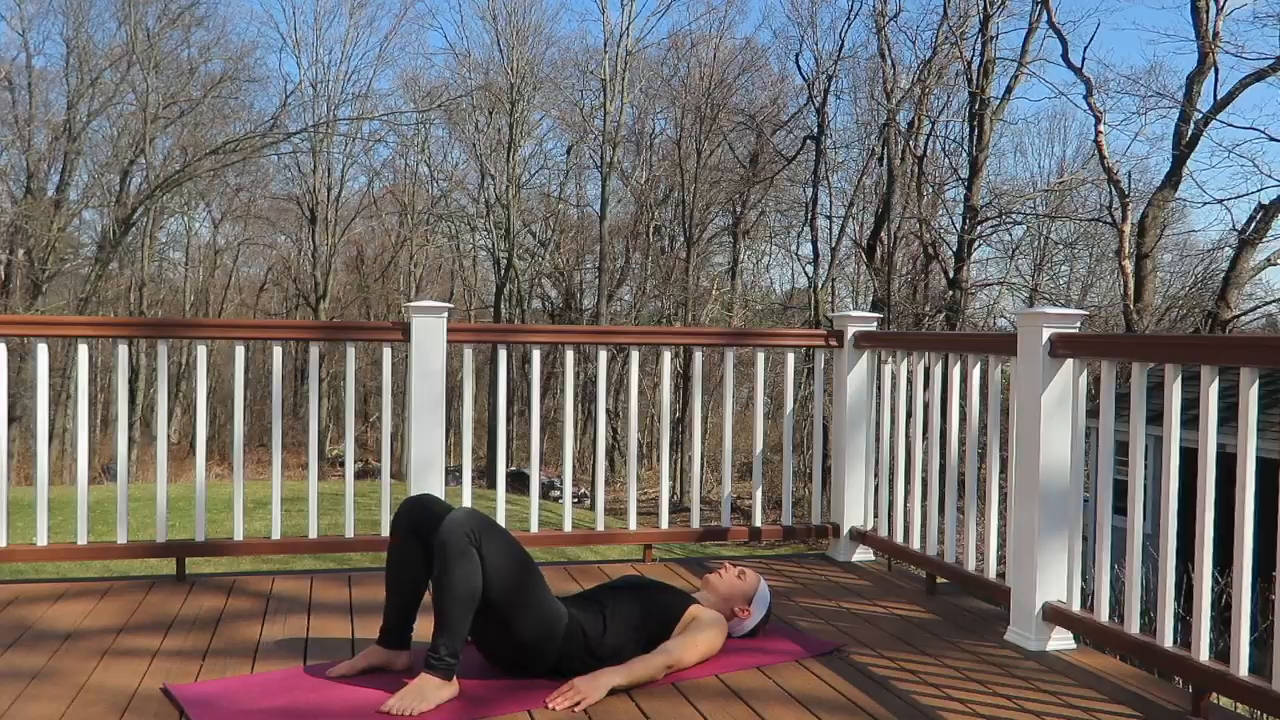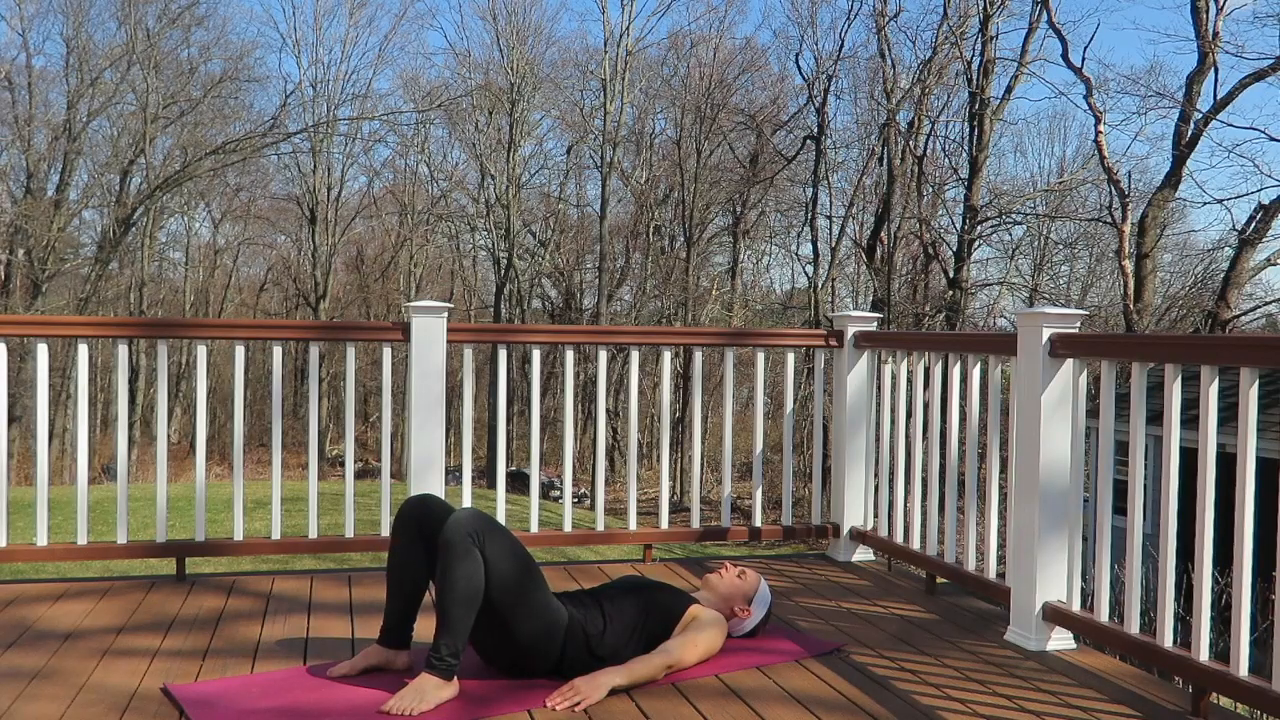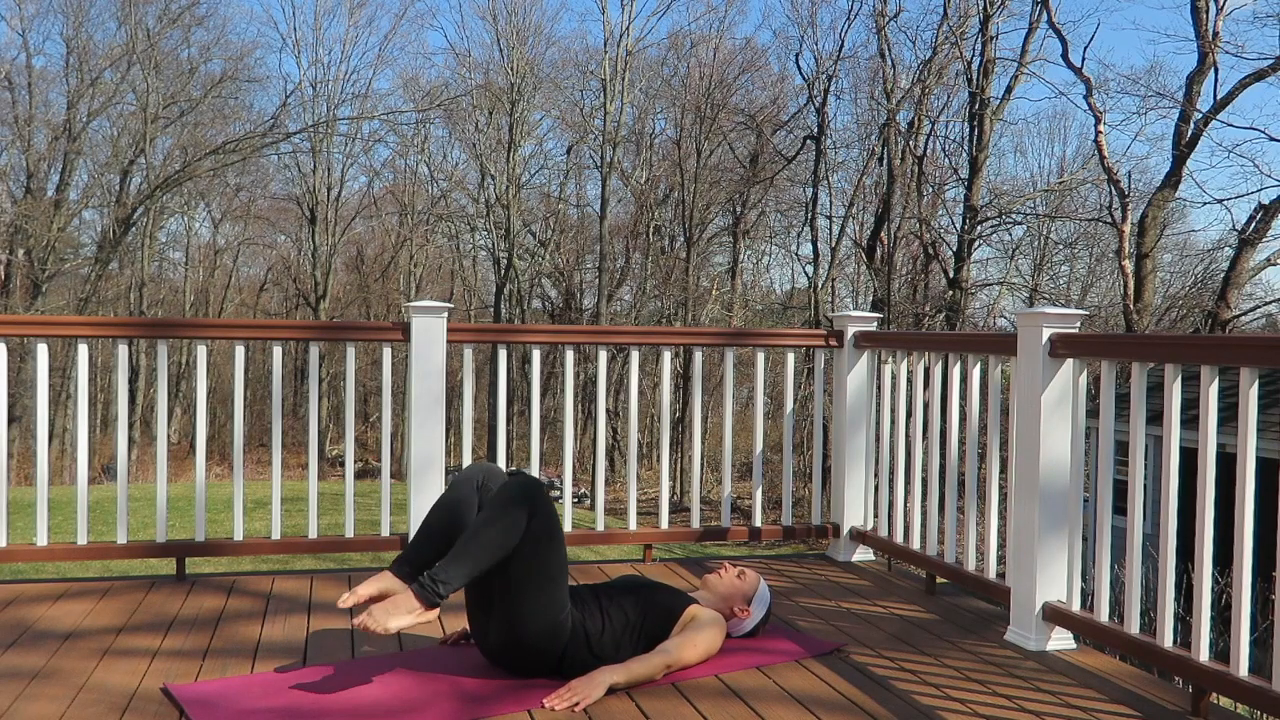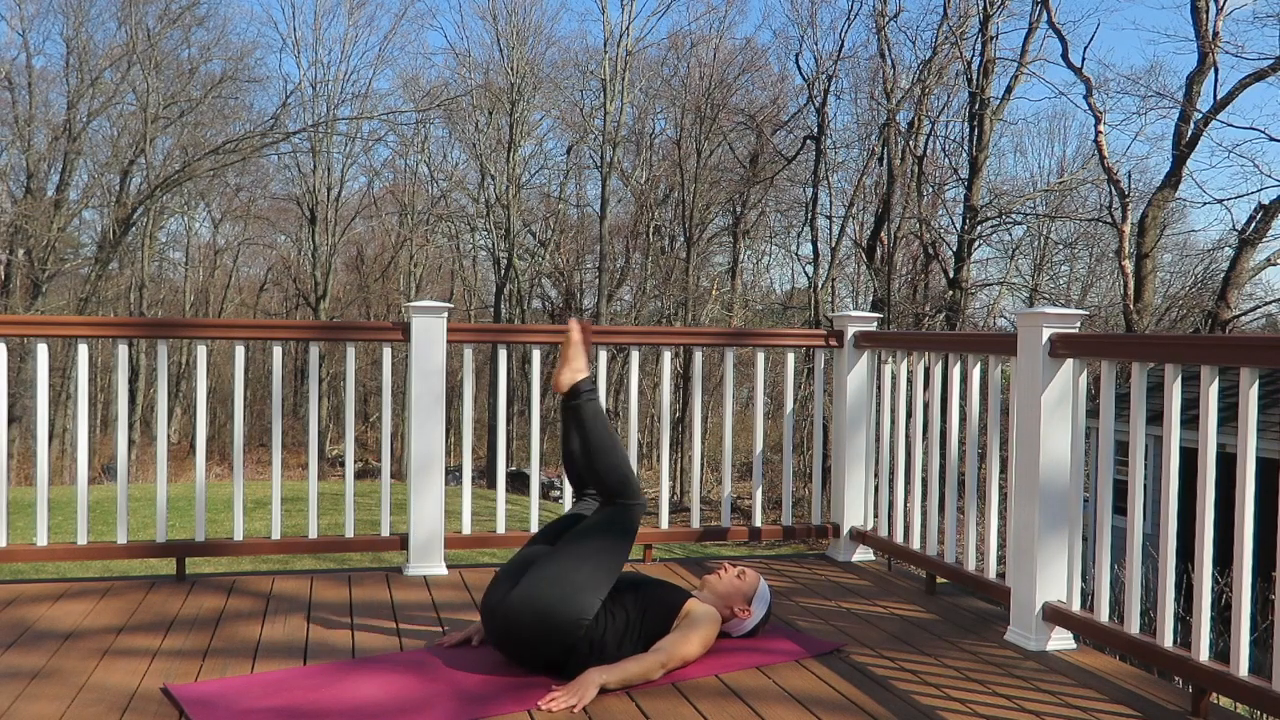
dt=0.7s
person 1, frame 1
left shoulder: (709, 624)
right shoulder: (667, 601)
left elbow: (666, 660)
left wrist: (606, 677)
right wrist: (472, 619)
left hip: (552, 640)
right hip: (534, 626)
left knee: (464, 526)
right knee: (420, 510)
left ankle: (441, 675)
right ankle: (392, 647)
person 1, frame 2
left shoulder: (710, 624)
right shoulder: (657, 597)
left elbow: (666, 660)
left wrist: (607, 677)
right wrist: (467, 616)
left hip: (550, 642)
right hip: (521, 630)
left knee: (466, 526)
right knee: (421, 510)
left ankle: (440, 675)
right ankle: (392, 646)
person 1, frame 3
left shoulder: (709, 624)
right shoulder: (659, 599)
left elbow: (664, 660)
left wrist: (605, 675)
right wrist: (483, 617)
left hip: (544, 639)
right hip: (513, 628)
left knee: (525, 490)
right knee: (480, 478)
left ankle: (424, 596)
right ankle: (399, 580)
person 1, frame 4
left shoulder: (704, 621)
right shoulder: (664, 602)
left elbow: (659, 662)
left wrist: (597, 677)
left hip: (543, 627)
right hip: (522, 621)
